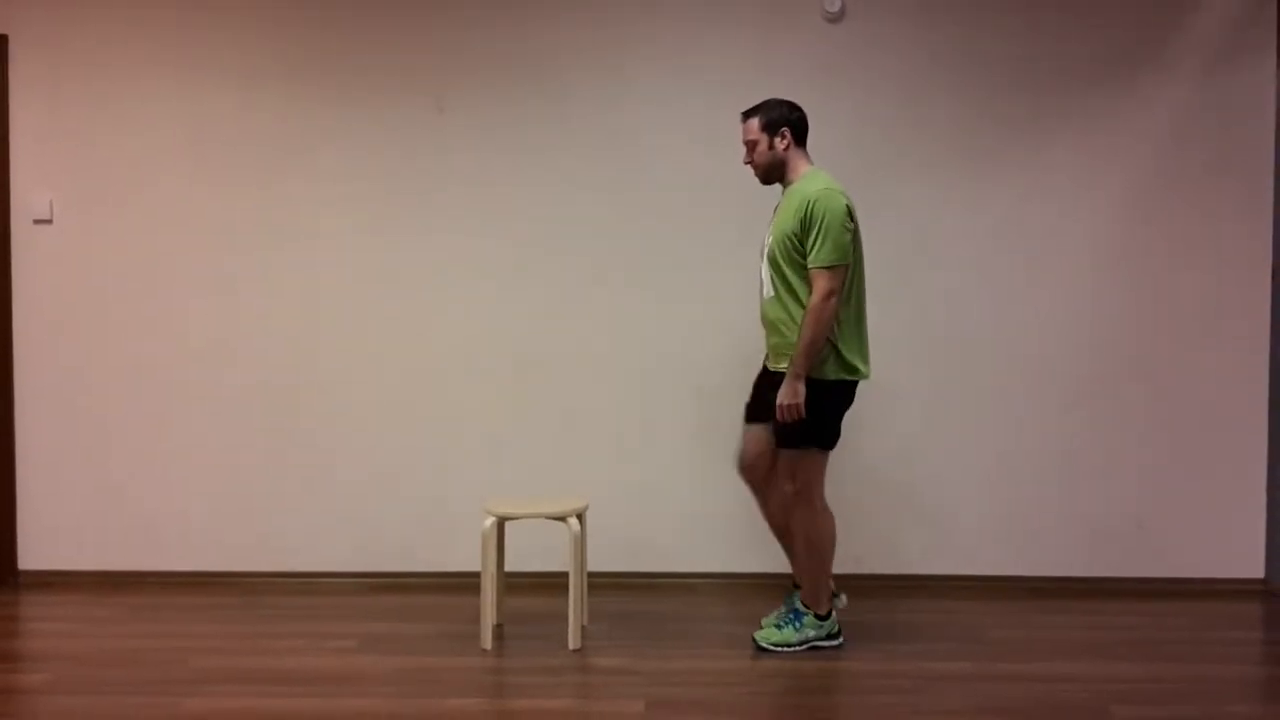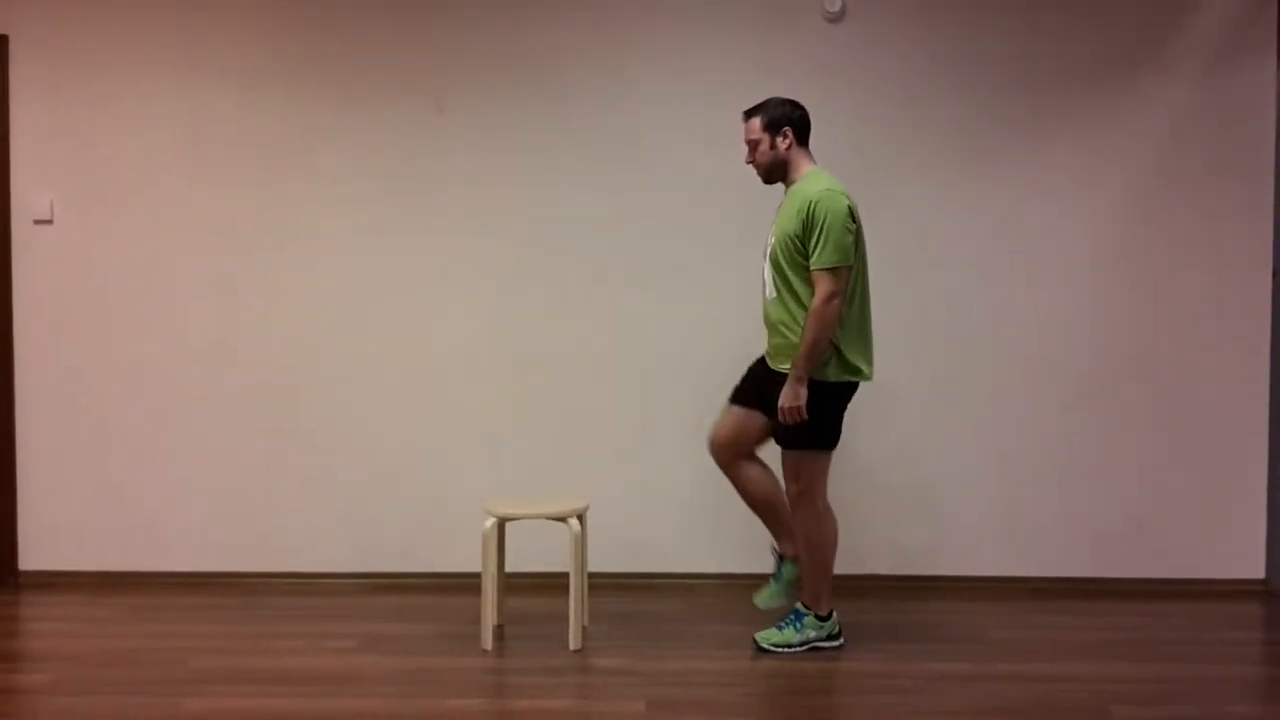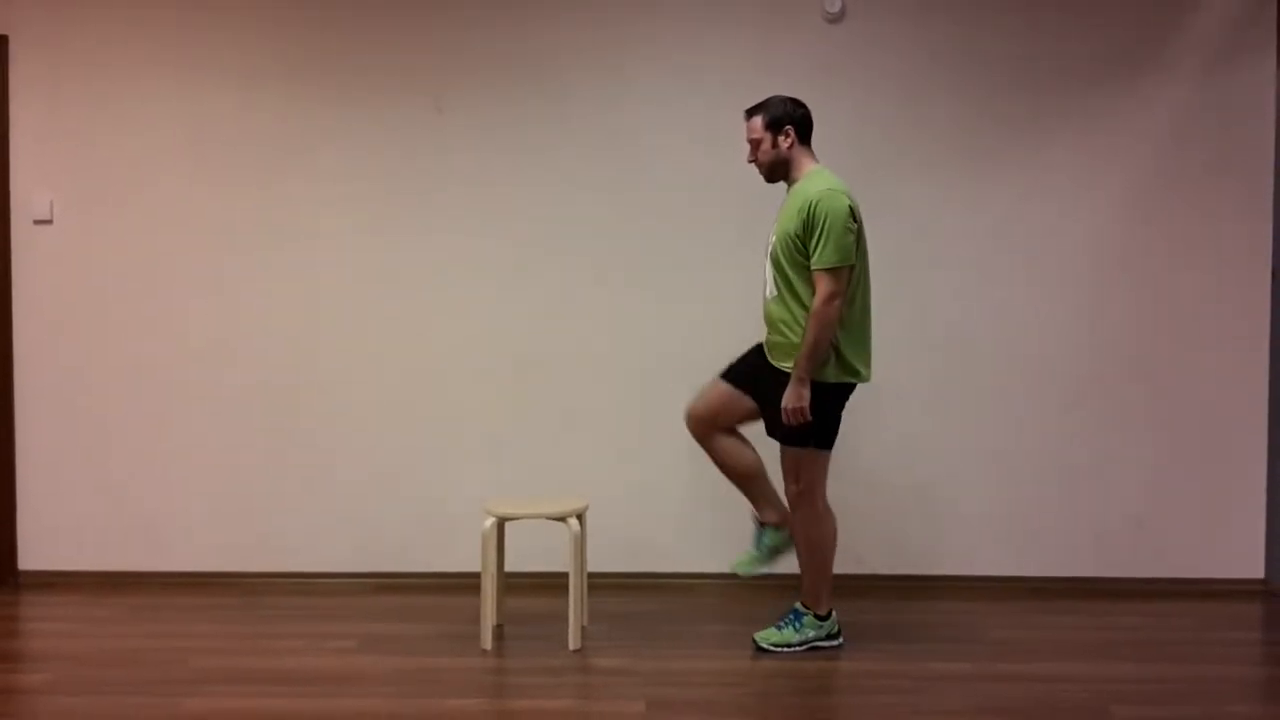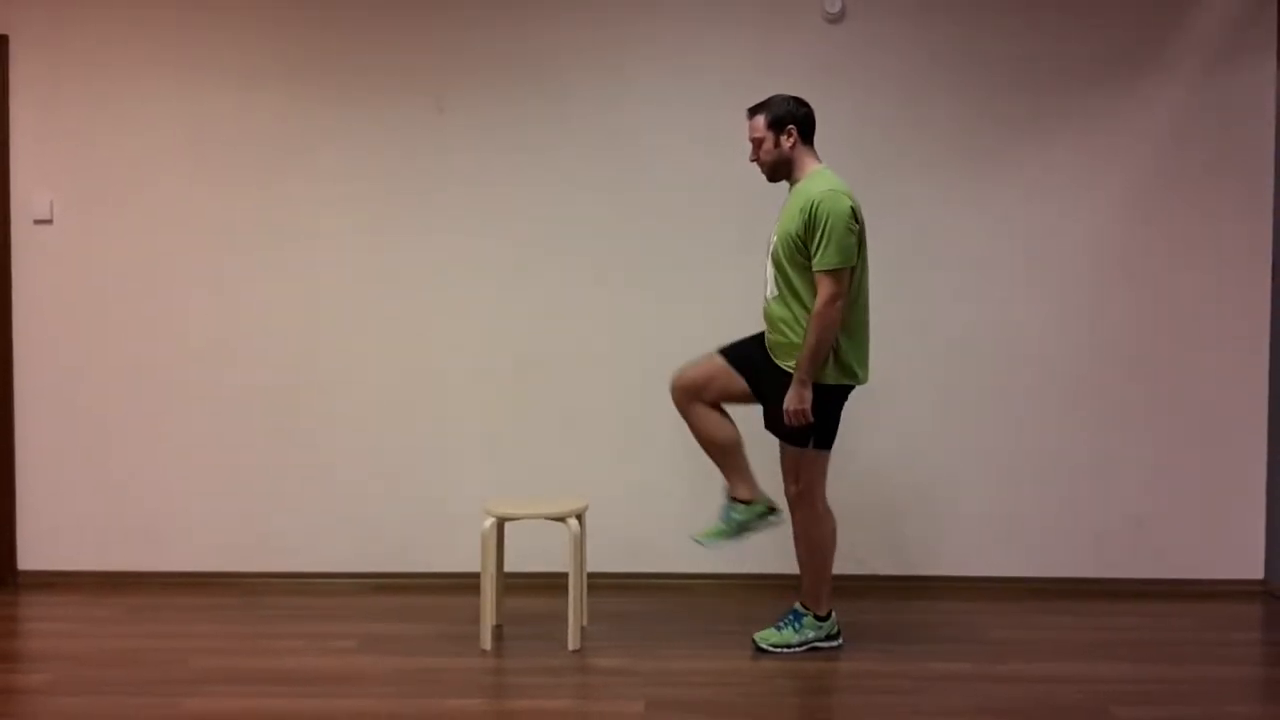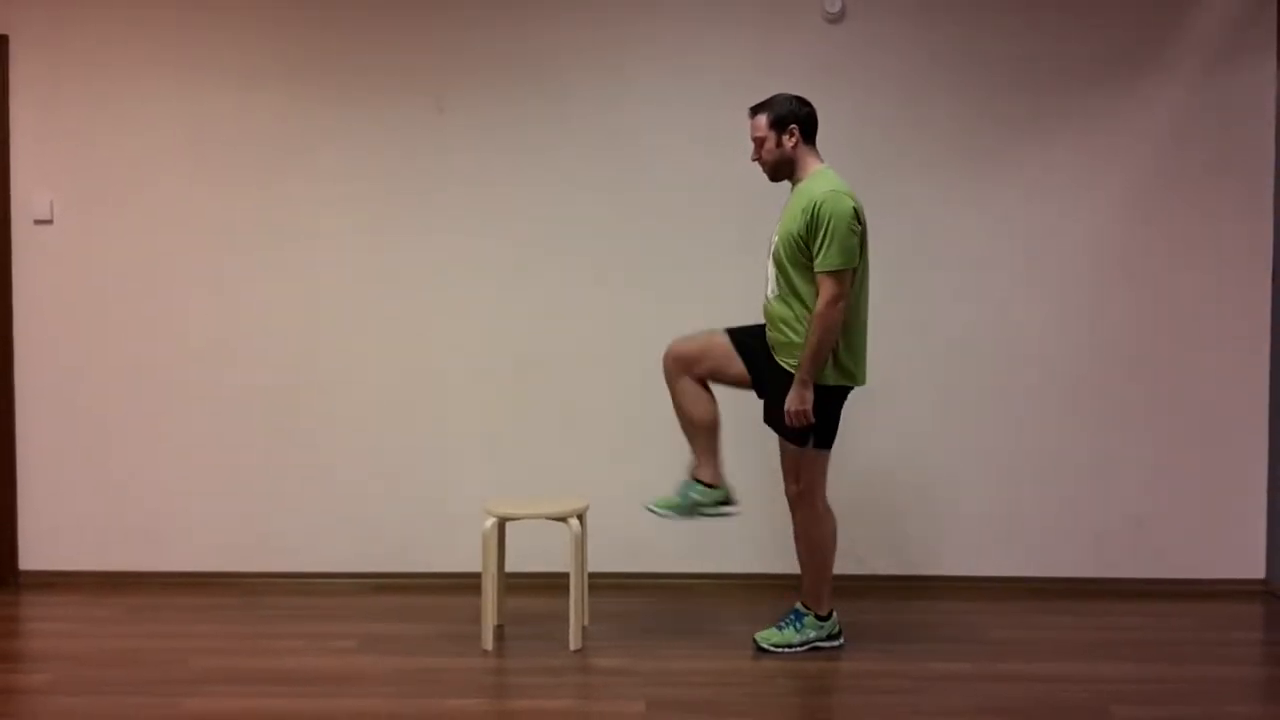
dt=0.1s
person 1, frame 1
left shoulder: (822, 200)
right shoulder: (790, 199)
left elbow: (826, 298)
left wrist: (796, 379)
right wrist: (776, 372)
left hip: (815, 373)
right hip: (786, 363)
left knee: (800, 489)
right knee: (755, 467)
left ankle: (818, 616)
right ankle: (814, 586)
person 1, frame 2
left shoulder: (825, 201)
right shoulder: (793, 197)
left elbow: (828, 298)
left wrist: (799, 380)
right wrist: (777, 369)
left hip: (817, 374)
right hip: (782, 362)
left knee: (804, 491)
right knee: (725, 443)
left ankle: (819, 617)
right ankle: (793, 556)
person 1, frame 3
left shoulder: (827, 200)
right shoulder: (798, 194)
left elbow: (831, 299)
left wrist: (801, 381)
left hip: (814, 368)
right hip: (781, 354)
left knee: (804, 489)
right knee: (702, 416)
left ankle: (818, 618)
right ankle: (774, 521)
person 1, frame 4
left shoulder: (828, 200)
right shoulder: (800, 194)
left elbow: (832, 299)
left wrist: (803, 382)
left hip: (813, 369)
right hip: (777, 350)
left knee: (803, 490)
right knee: (689, 384)
left ankle: (817, 618)
right ankle: (747, 499)
person 1, frame 5
left shoulder: (831, 200)
right shoulder: (803, 192)
left elbow: (834, 299)
left wrist: (803, 382)
left hip: (810, 360)
right hip: (779, 344)
left knee: (802, 489)
right knee: (682, 356)
left ankle: (817, 617)
right ankle: (709, 484)
